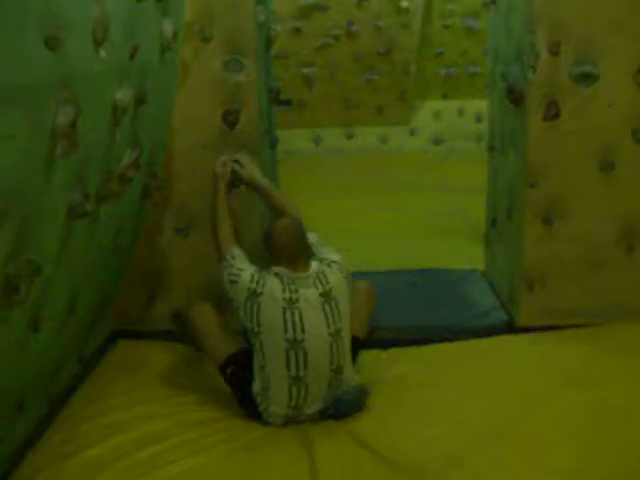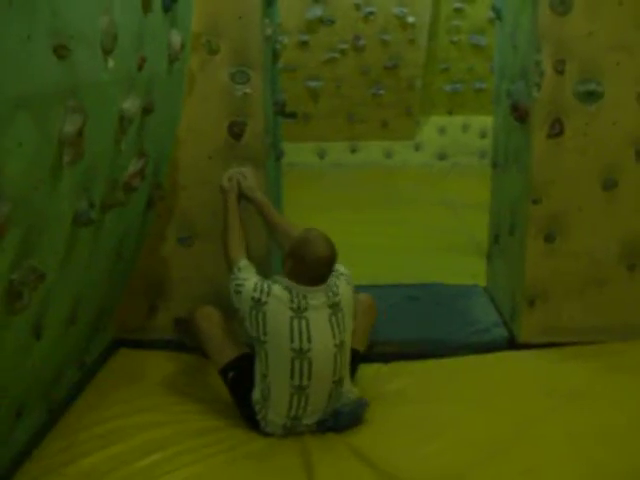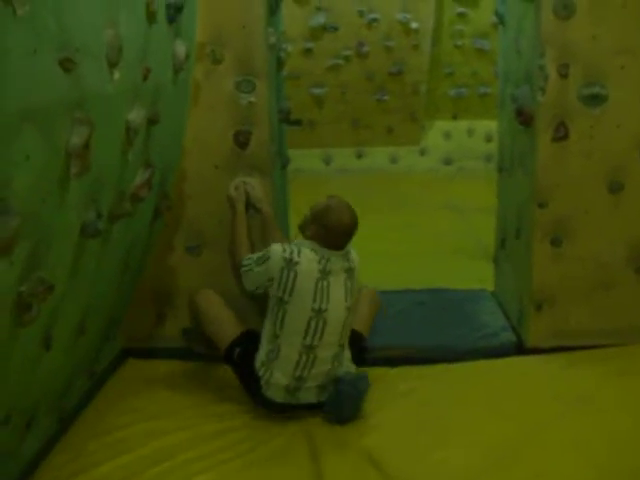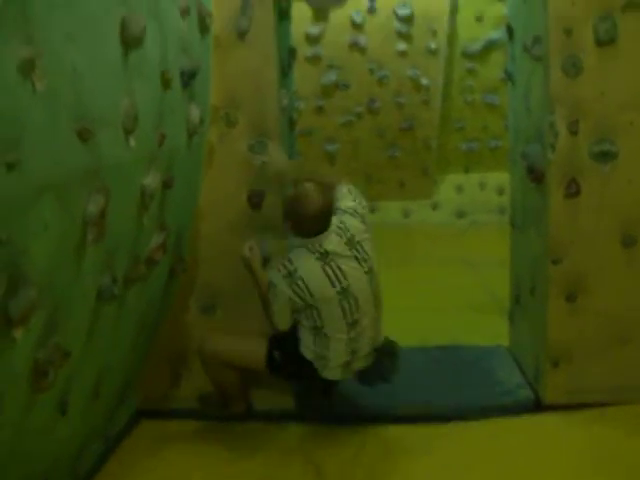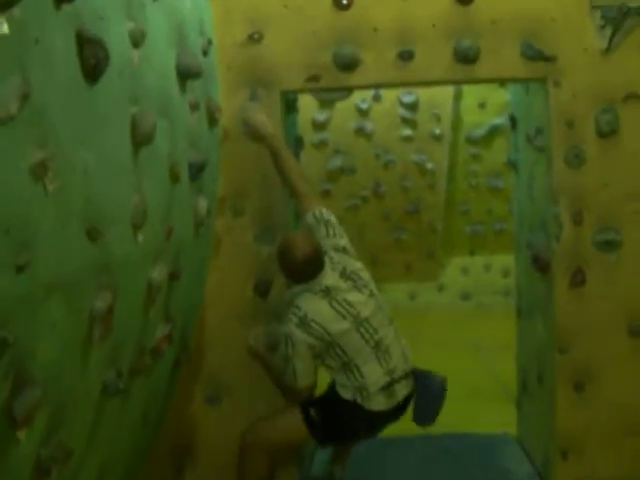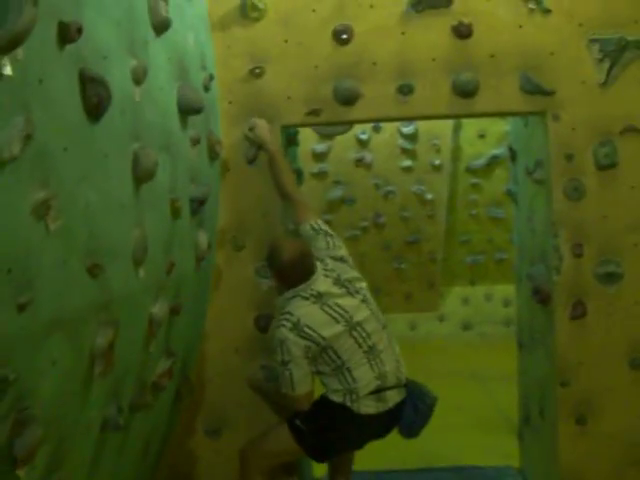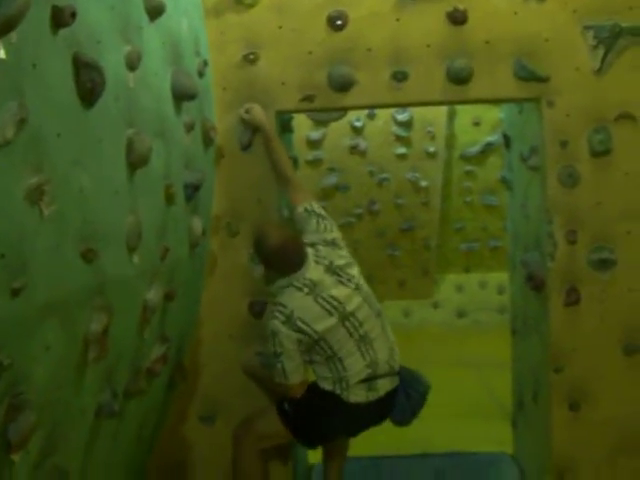
dt=0.5s
person 1, frame 1
left shoulder: (254, 289)
right shoulder: (336, 273)
left elbow: (227, 244)
right elbow: (298, 226)
left wrist: (221, 187)
right wrist: (259, 182)
left hip: (273, 412)
right hip: (337, 398)
left knee: (198, 313)
right knee: (363, 289)
person 1, frame 2
left shoulder: (261, 298)
right shoulder: (342, 287)
left elbow: (237, 255)
right elbow: (298, 242)
left wrist: (231, 199)
right wrist: (257, 197)
left hip: (272, 422)
right hip: (334, 411)
left knee: (205, 315)
right knee: (365, 302)
person 1, frame 3
left shoulder: (286, 259)
right shoulder: (350, 262)
left elbow: (243, 269)
left wrist: (239, 209)
right wrist: (263, 208)
left hip: (273, 392)
right hip: (331, 389)
left knee: (202, 297)
right knee: (369, 294)
left ankle: (218, 348)
person 1, frame 4
left shoulder: (288, 274)
right shoulder: (353, 225)
left elbow: (279, 320)
right elbow: (342, 188)
left wrist: (255, 268)
right wrist: (295, 179)
left hip: (323, 368)
right hip: (368, 353)
left knee: (210, 348)
left ankle: (236, 403)
person 1, frame 5
left shoulder: (300, 321)
right shoulder: (339, 256)
left elbow: (300, 391)
right elbow: (305, 193)
left wrist: (265, 352)
right wrist: (271, 137)
left hip: (366, 407)
right hip: (401, 388)
left knee: (254, 442)
person 1, frame 6
left shoulder: (291, 326)
right shoulder: (335, 262)
left elbow: (299, 403)
right elbow: (296, 201)
left wrist: (262, 385)
right wrist: (270, 145)
left hip: (359, 414)
right hip: (394, 400)
person 1, frame 7
left shoulder: (284, 315)
right shoulder: (327, 245)
left elbow: (292, 390)
right elbow: (293, 185)
left wrist: (255, 371)
right wrist: (267, 129)
left hip: (351, 401)
right hip: (388, 388)
left knee: (246, 437)
